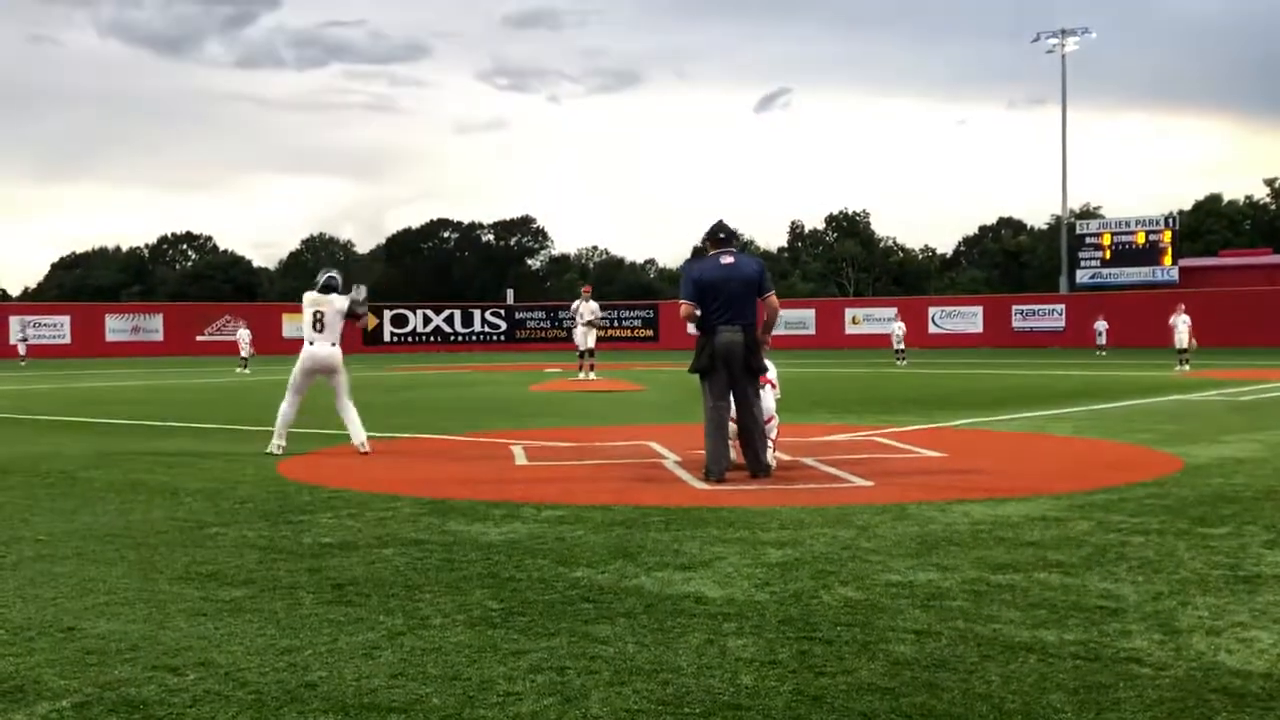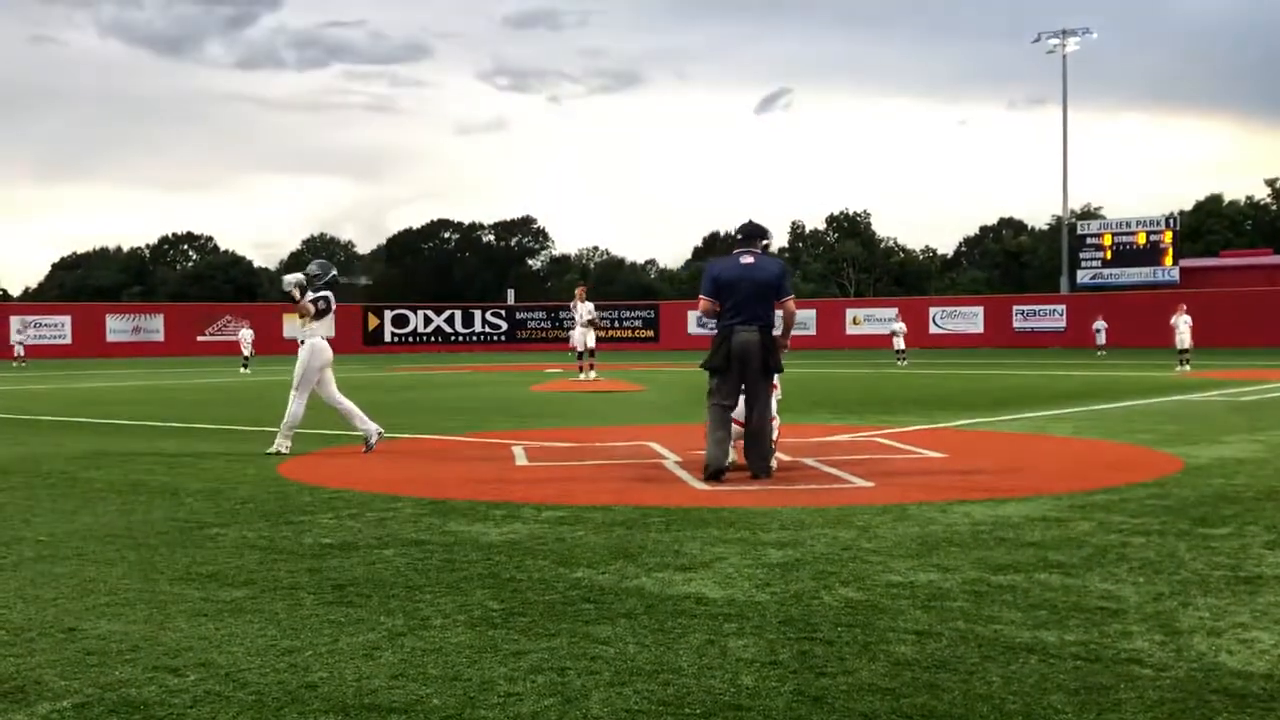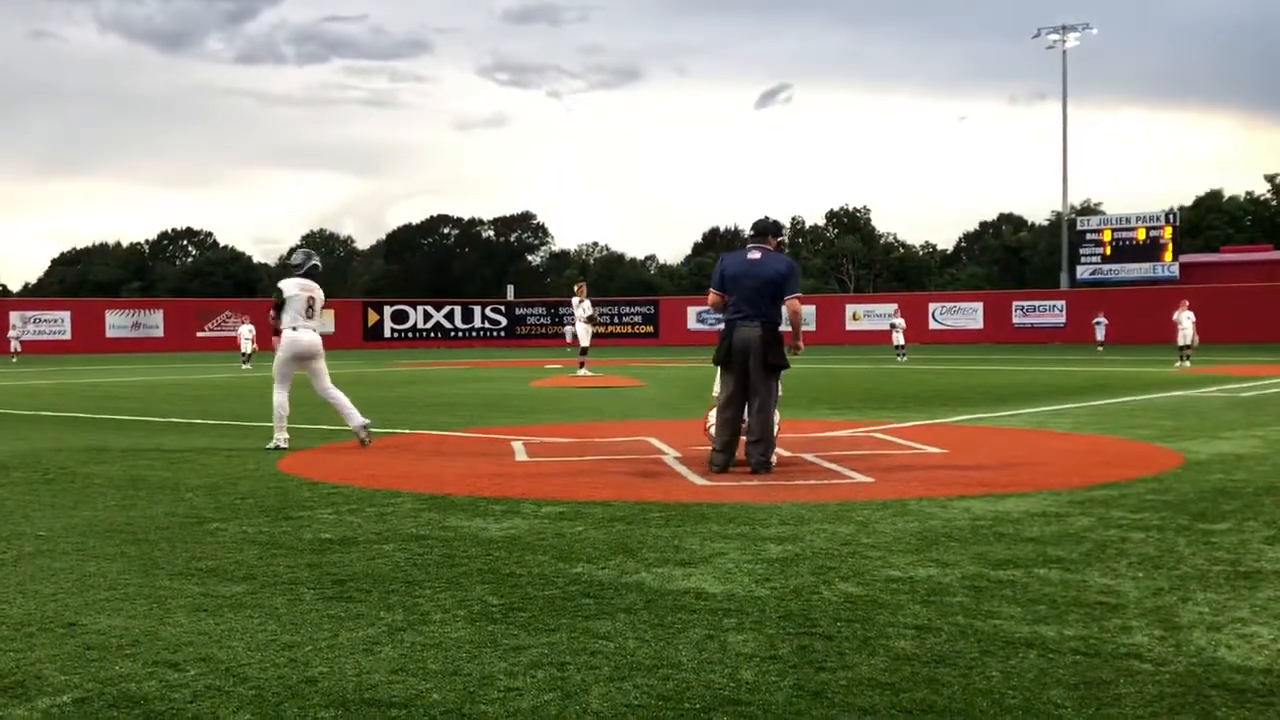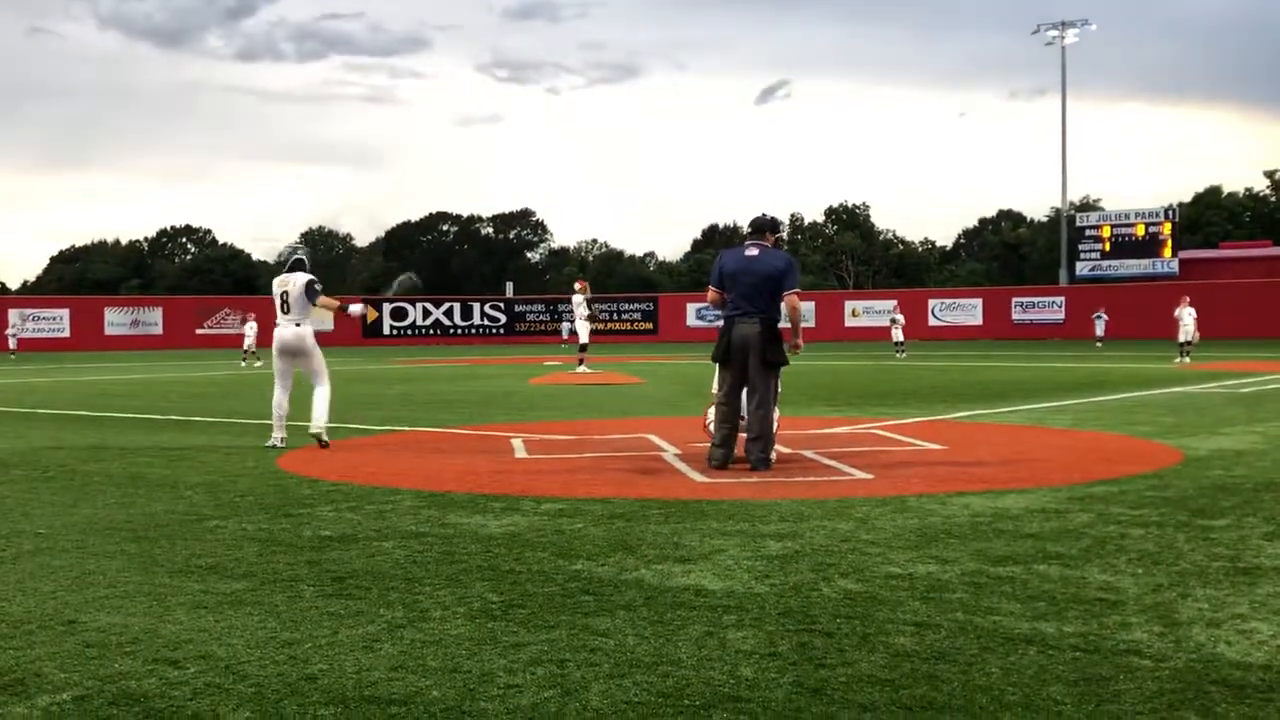
dt=0.4s
person 1, frame 1
left shoulder: (695, 269)
right shoulder: (755, 264)
left elbow: (686, 313)
right elbow: (773, 306)
right wrist: (765, 334)
left hip: (712, 342)
right hip: (745, 341)
left knee: (715, 407)
right knee: (750, 406)
left ankle: (716, 468)
right ankle: (758, 465)
person 1, frame 2
left shoulder: (716, 266)
right shoulder: (776, 266)
left elbow: (705, 308)
right elbow: (790, 309)
right wrist: (785, 337)
left hip: (728, 340)
right hip: (761, 341)
left knee: (719, 402)
right knee: (759, 405)
left ankle: (716, 460)
right ankle: (760, 465)
person 1, frame 3
left shoulder: (726, 260)
right shoulder: (784, 264)
left elbow: (714, 301)
right elbow: (793, 308)
right wrist: (797, 338)
left hip: (734, 335)
right hip: (766, 337)
left knee: (729, 400)
right knee: (762, 401)
left ankle: (720, 459)
right ankle: (759, 460)
person 1, frame 4
left shoulder: (725, 258)
right shoulder: (782, 260)
left elbow: (712, 298)
right elbow: (792, 303)
right wrist: (796, 335)
left hip: (732, 331)
right hip: (764, 334)
left knee: (727, 396)
right knee: (761, 398)
left ankle: (720, 454)
right ankle: (759, 457)
person 2, frame 1
left shoulder: (308, 297)
right shoulder: (343, 301)
right elbow: (363, 322)
right wrist: (360, 300)
left hip: (310, 353)
right hip: (334, 354)
left knee: (291, 399)
right knee: (344, 402)
left ankle: (277, 443)
right ankle: (361, 441)
person 2, frame 2
left shoulder: (325, 297)
right shoulder: (311, 293)
left elbow: (307, 311)
right elbow: (300, 305)
left wrist: (295, 298)
right wrist: (296, 289)
left hip: (314, 348)
right hip: (317, 350)
left knee: (298, 396)
right knee: (334, 397)
left ankle: (282, 443)
right ankle: (372, 431)
person 2, frame 3
left shoulder: (285, 285)
right shoulder: (318, 291)
left elbow: (275, 316)
left wrist: (276, 333)
left hip: (291, 339)
right hip: (314, 339)
left knee: (281, 388)
right knee: (326, 388)
left ankle: (280, 438)
right ankle: (358, 423)
person 2, frame 4
left shoulder: (276, 282)
right shoulder: (307, 279)
right elbow: (319, 300)
right wrist: (347, 308)
left hip: (281, 335)
right hip: (303, 334)
left knee: (281, 388)
right knee: (321, 383)
left ankle: (278, 436)
right ankle: (318, 427)
